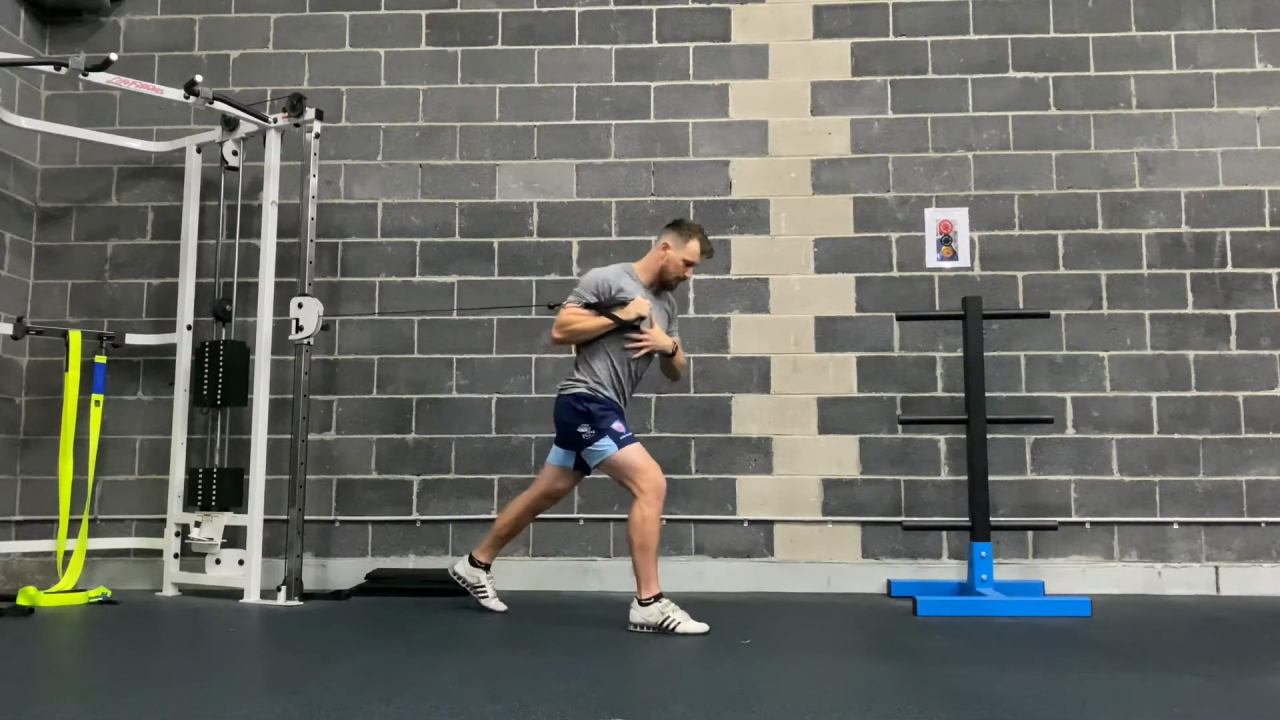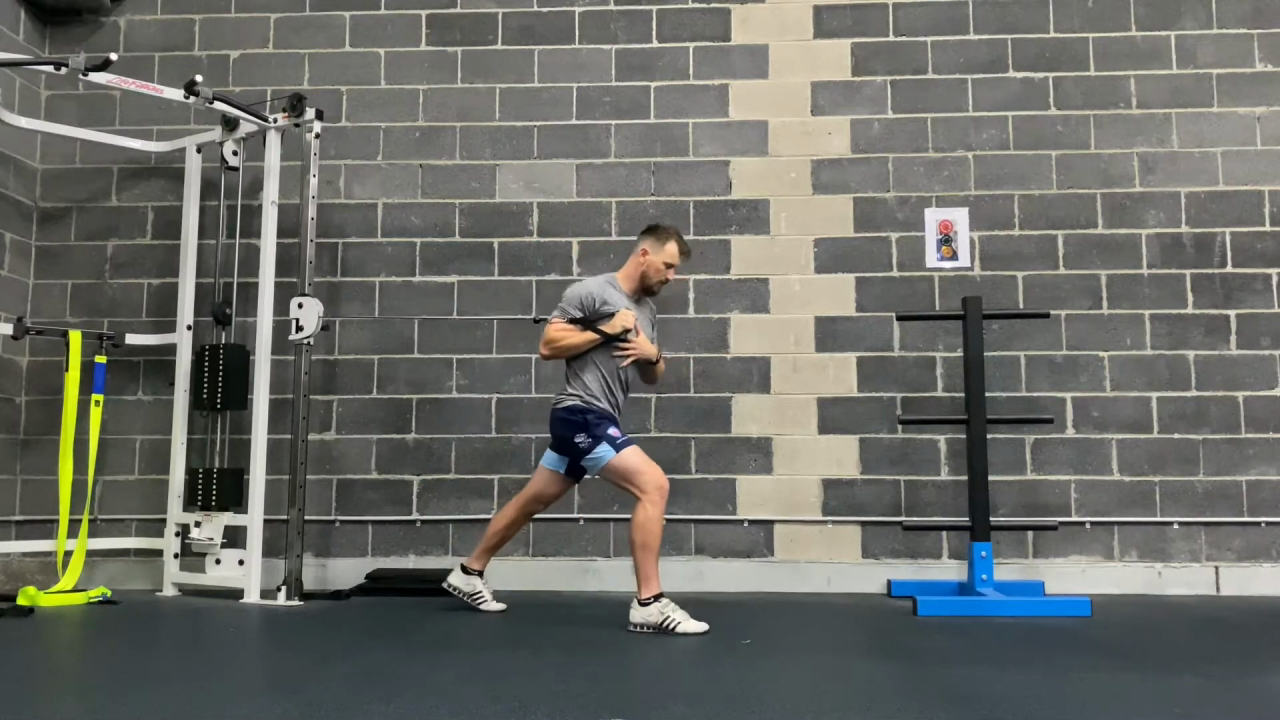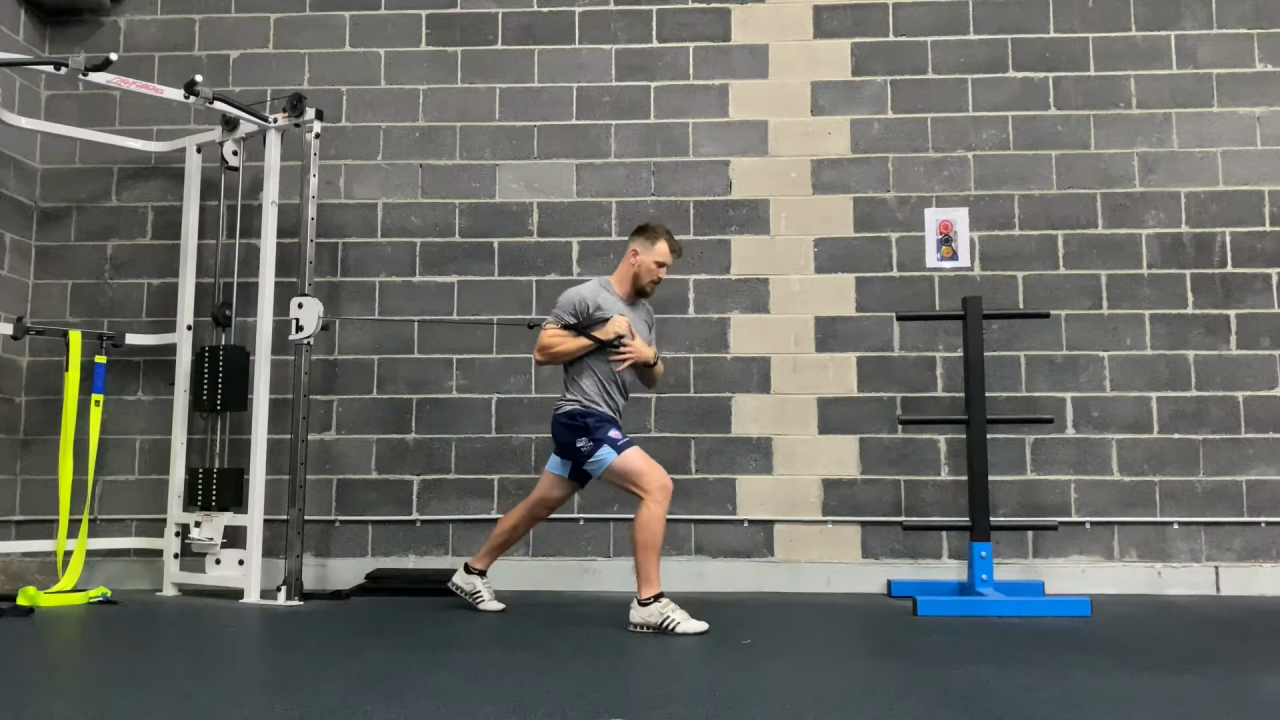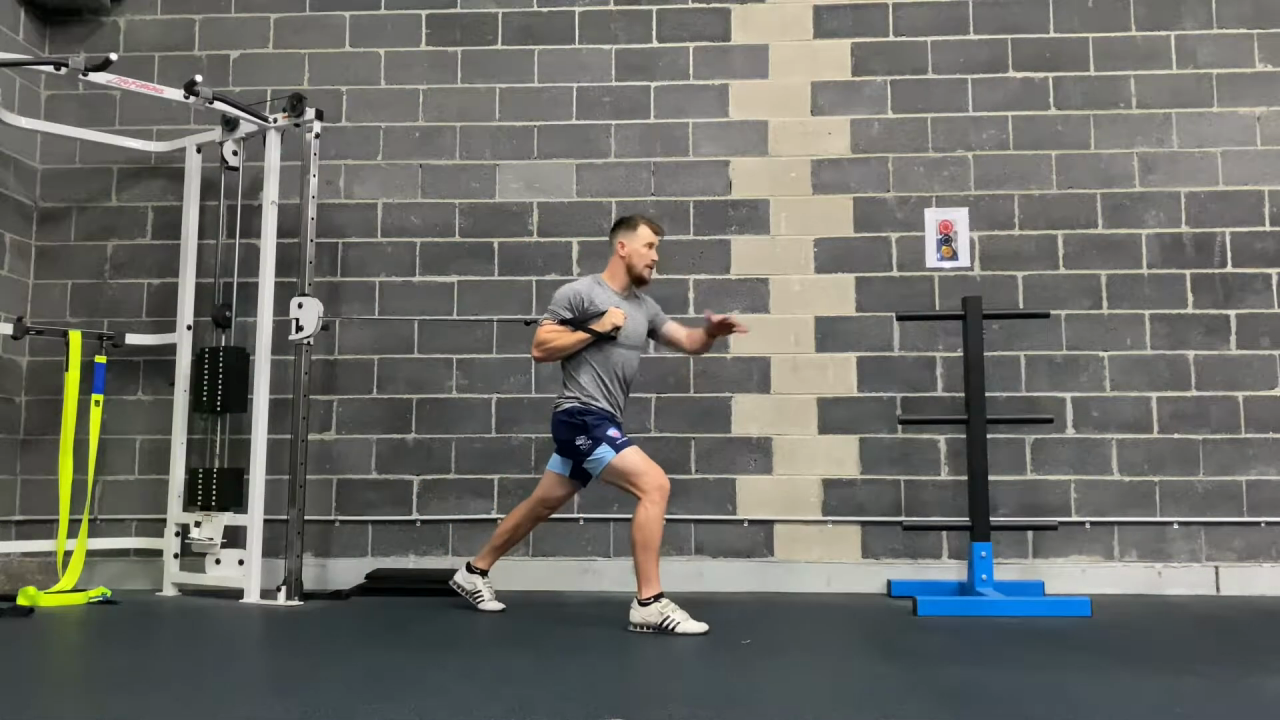
dt=0.4s
person 1, frame 1
left shoulder: (666, 303)
right shoulder: (606, 279)
left elbow: (676, 372)
right elbow: (560, 331)
left wrist: (669, 346)
right wrist: (620, 317)
left hip: (601, 410)
right hip: (586, 403)
left knee: (543, 494)
right knee: (651, 485)
left ankle: (476, 564)
right ankle: (649, 603)
person 1, frame 2
left shoulder: (647, 309)
right shoulder: (590, 291)
left elbow: (652, 378)
right elbow: (547, 346)
left wrist: (653, 354)
right wrist: (605, 330)
left hip: (595, 420)
right hip: (581, 414)
left knee: (534, 499)
right knee: (654, 485)
left ankle: (469, 573)
right ankle: (649, 604)
person 1, frame 3
left shoulder: (644, 312)
right shoulder: (584, 296)
left elbow: (652, 380)
right elbow: (543, 351)
left wrist: (650, 357)
right wrist: (599, 336)
left hip: (597, 424)
right hip: (582, 419)
left knee: (541, 504)
right knee: (657, 485)
left ankle: (472, 573)
right ankle: (649, 604)
person 1, frame 4
left shoulder: (645, 305)
right shoulder: (579, 293)
left elbow: (689, 342)
right elbow: (539, 348)
left wrist: (714, 328)
right wrist: (597, 327)
left hip: (604, 423)
right hip: (583, 419)
left knee: (543, 504)
right knee: (654, 485)
left ankle: (475, 572)
right ankle: (649, 604)
